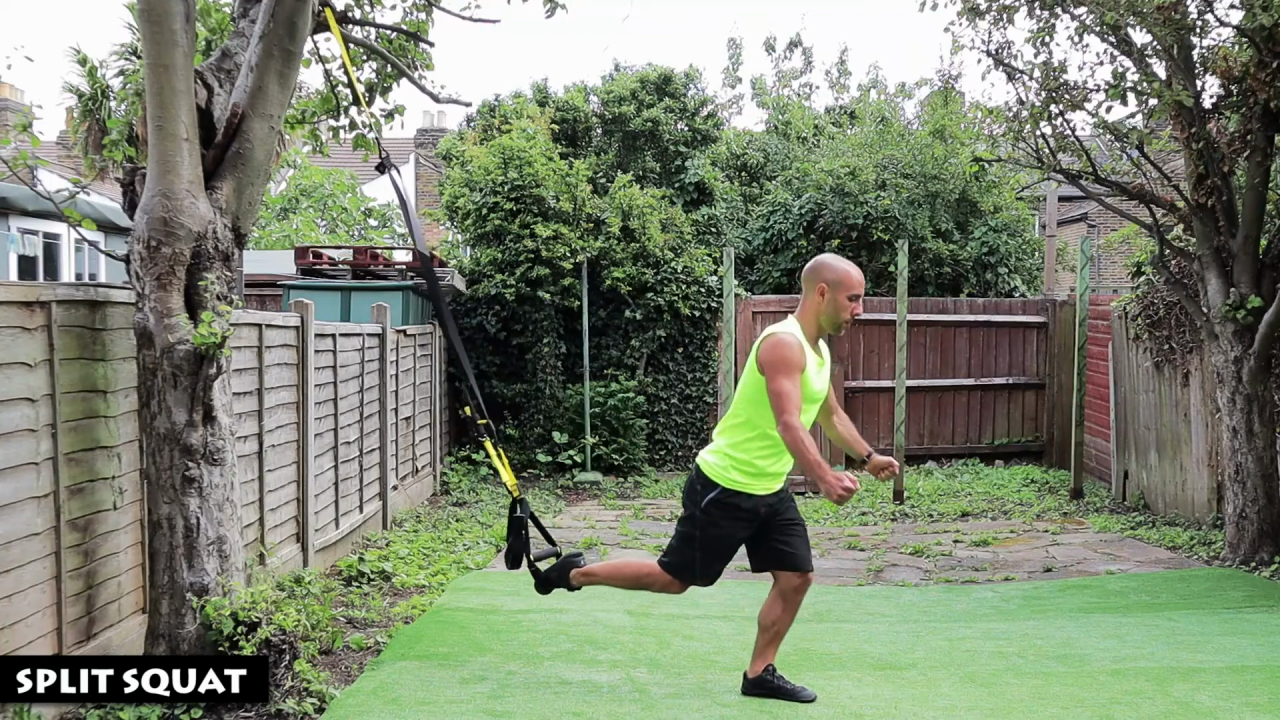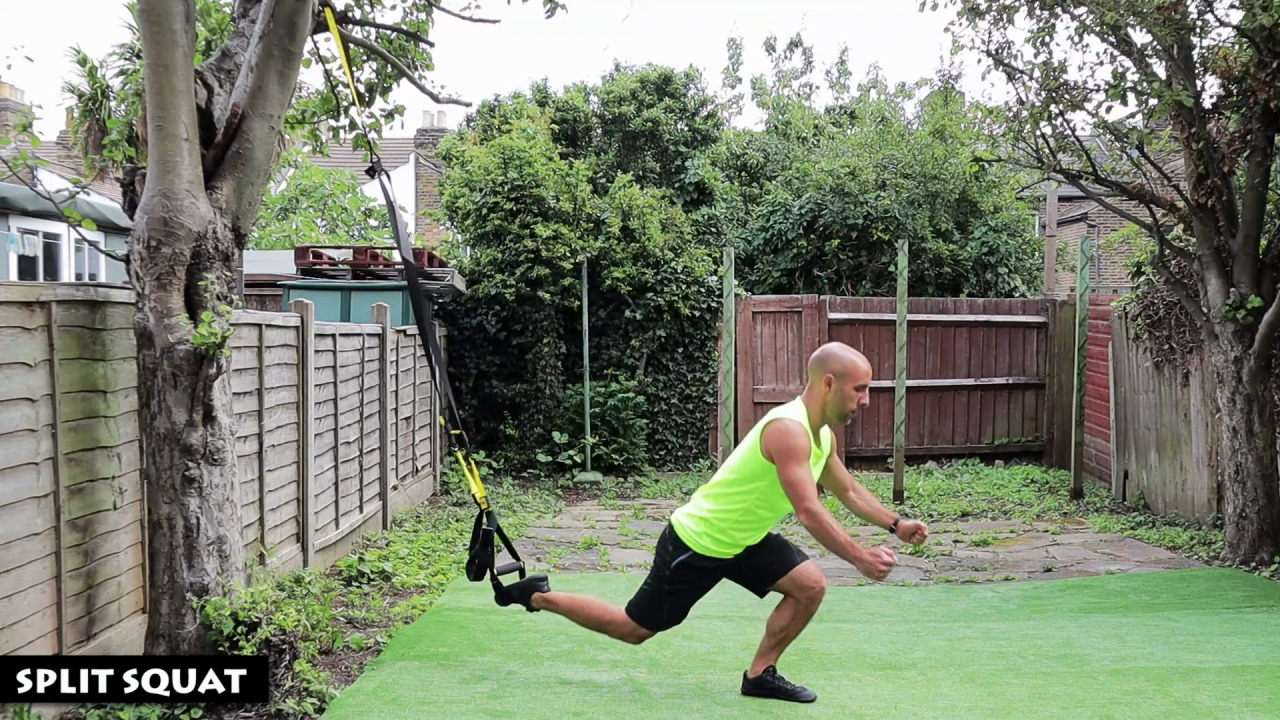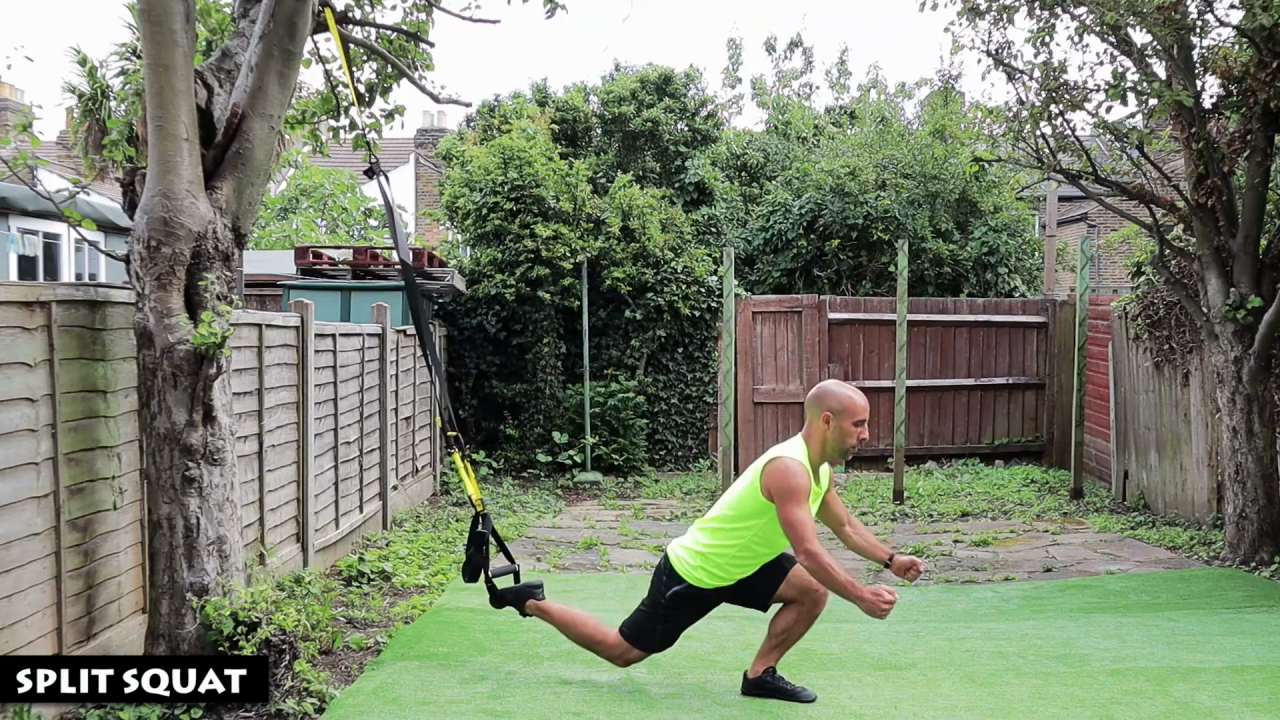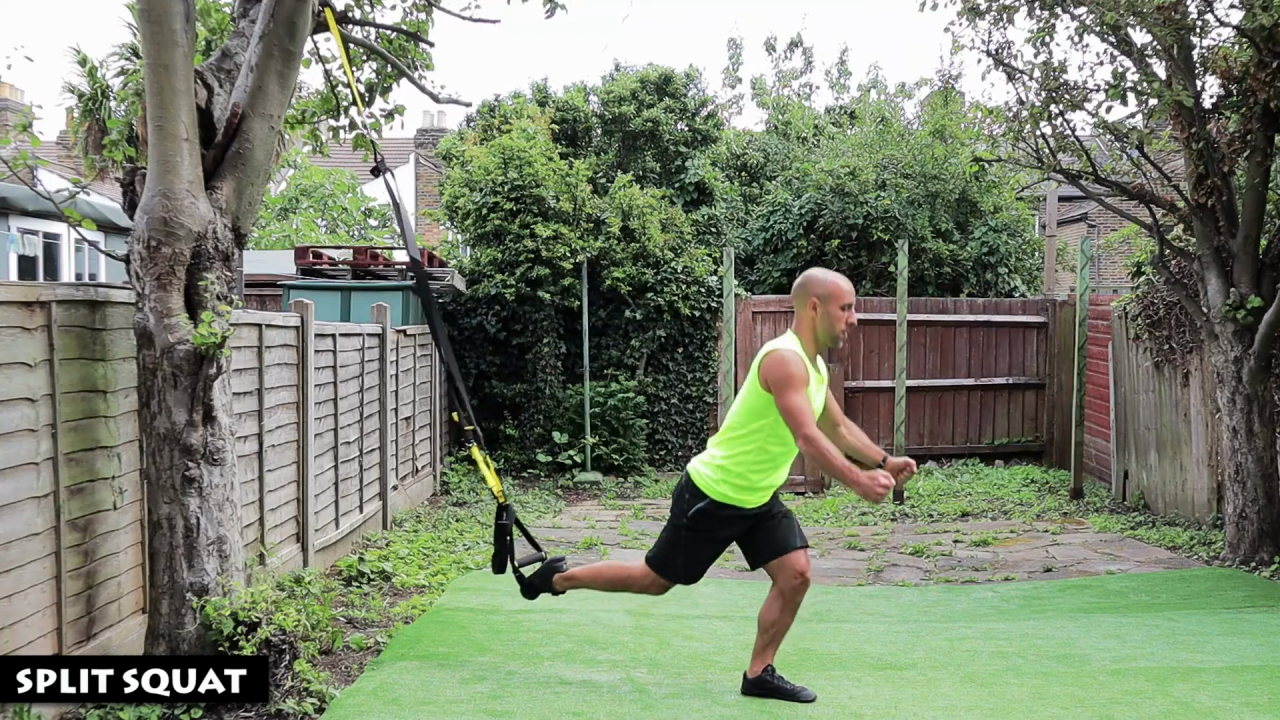
dt=0.5s
person 1, frame 1
left shoulder: (818, 350)
right shoulder: (784, 344)
left elbow: (833, 417)
right elbow: (789, 424)
left wrist: (869, 457)
right wrist: (826, 479)
left hip: (767, 489)
right hip: (724, 486)
left knee: (797, 576)
right knee: (671, 578)
left ankle: (759, 674)
right ankle: (573, 573)
person 1, frame 2
left shoulder: (821, 434)
right shoulder: (789, 429)
left elbow: (849, 491)
right elbow: (808, 511)
left wrist: (896, 525)
right wrist: (861, 558)
left hip: (740, 540)
right hip: (697, 543)
left knee: (810, 585)
right knee: (633, 628)
left ankle: (760, 674)
right ankle: (539, 595)
person 1, frame 3
left shoulder: (818, 469)
right shoulder: (789, 469)
left elbow: (845, 526)
right elbow: (807, 551)
left wrist: (891, 560)
right wrist: (862, 597)
left hip: (733, 566)
right hip: (693, 574)
left knee: (812, 592)
right knee: (623, 650)
left ankle: (759, 674)
right ankle: (534, 602)
person 1, frame 4
left shoulder: (814, 364)
right shoulder: (784, 358)
left elbow: (839, 428)
right elbow: (808, 438)
left wrist: (884, 461)
right wrist: (861, 483)
left hip: (757, 497)
right hip: (714, 495)
left knee: (796, 574)
right knee: (653, 580)
left ankle: (758, 674)
right ankle: (558, 577)
